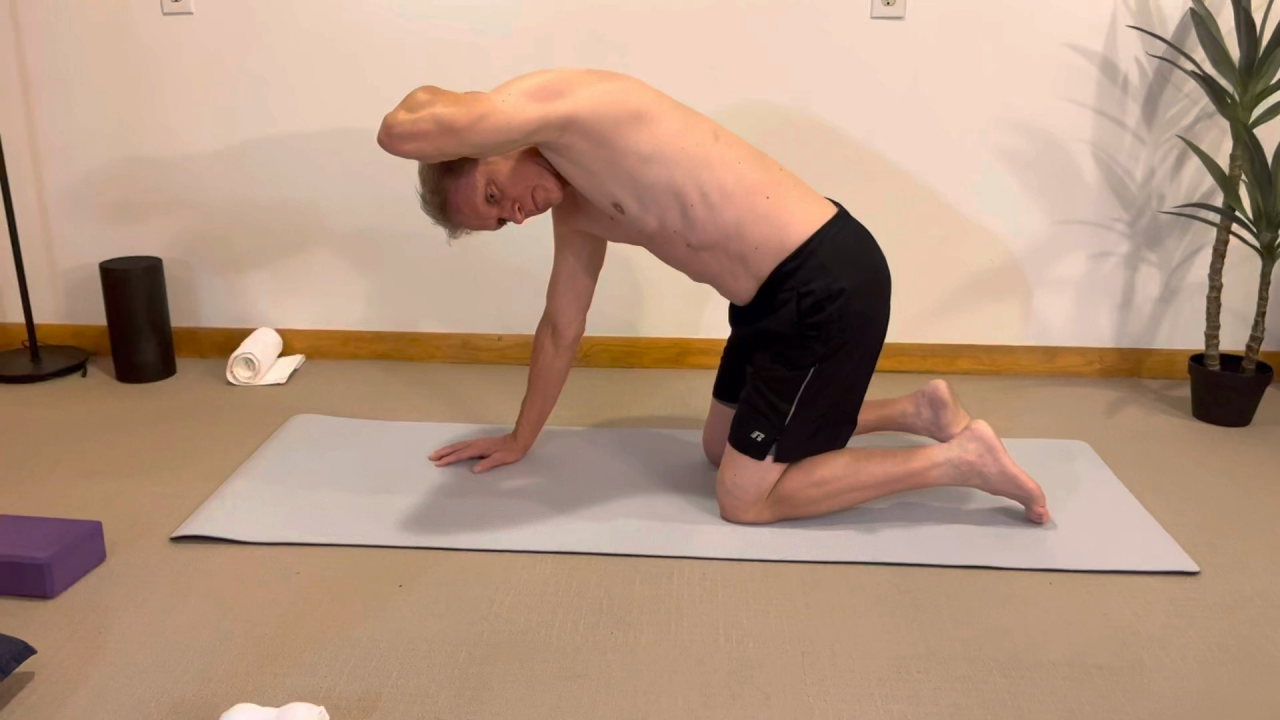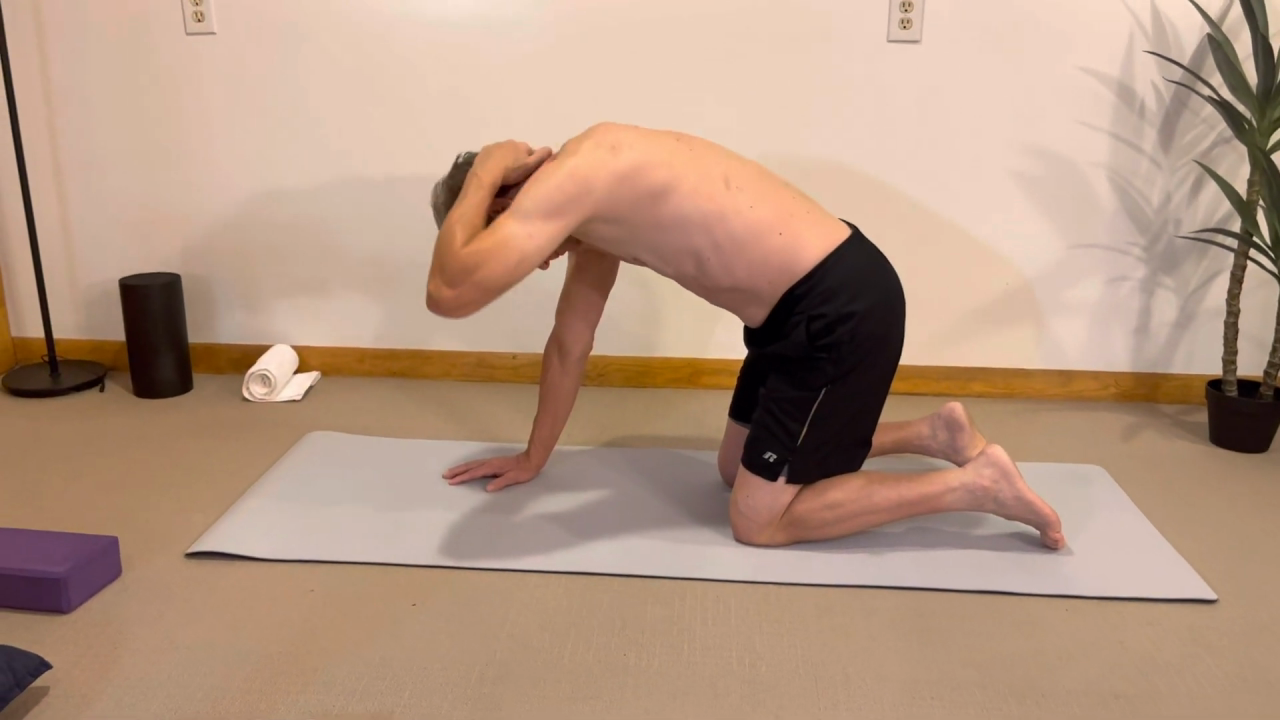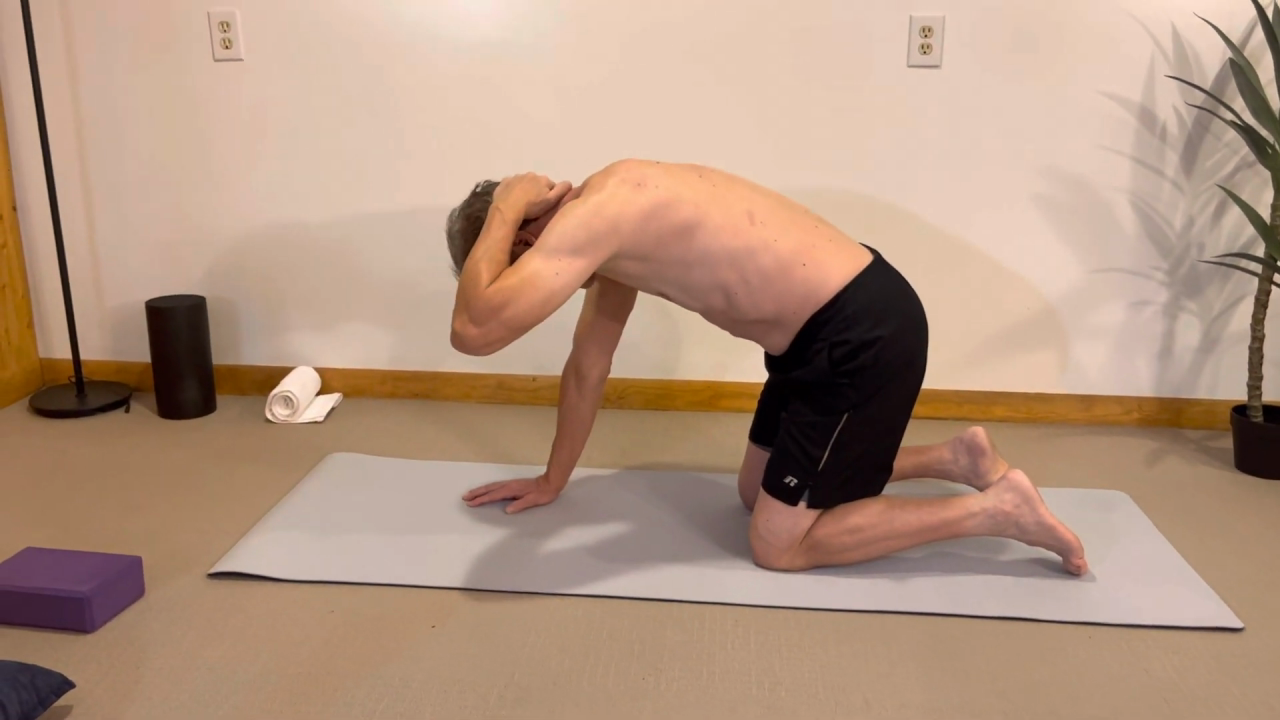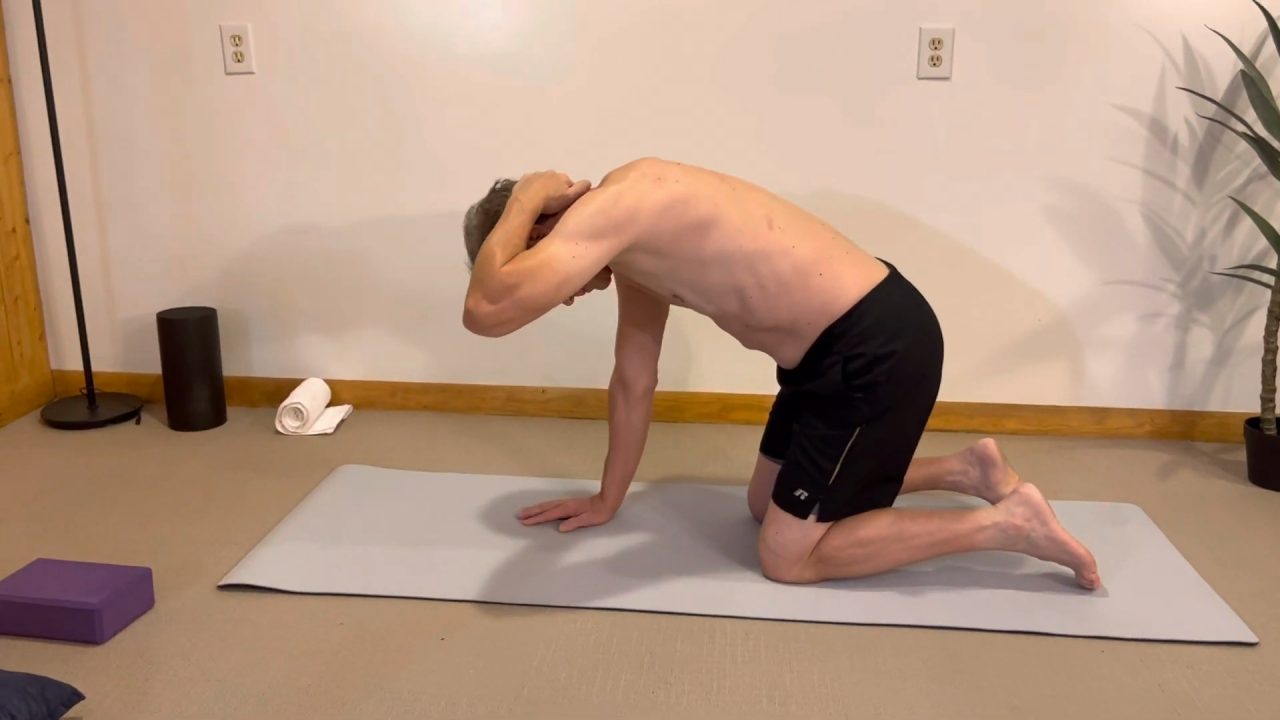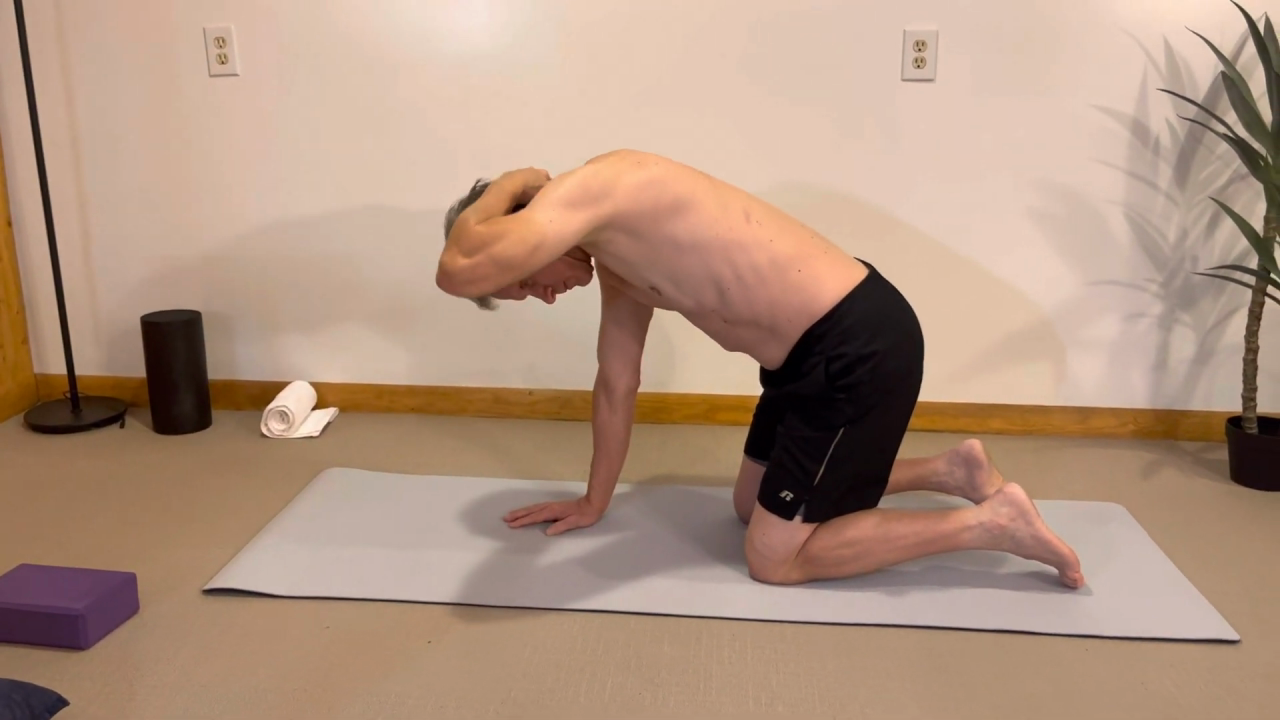
dt=1s
person 1, frame 1
left shoulder: (567, 99)
right shoulder: (576, 207)
left elbow: (402, 132)
right elbow: (561, 328)
left wrist: (453, 101)
right wrist: (520, 439)
left hip: (828, 284)
right hip: (779, 291)
left knee: (745, 498)
right knee: (723, 447)
left ankle: (960, 458)
right ankle: (916, 410)
person 1, frame 2
left shoulder: (573, 175)
right shoulder: (591, 204)
left elbow: (450, 293)
right elbow: (569, 343)
left wrist: (486, 169)
right wrist: (533, 457)
left hip: (841, 307)
right hip: (809, 301)
left knee: (760, 520)
right knee: (737, 467)
left ankle: (977, 485)
right ankle: (934, 434)
person 1, frame 3
left shoulder: (596, 213)
right shoulder: (613, 229)
left elbow: (475, 331)
right elbow: (586, 367)
left wrist: (506, 207)
right wrist: (552, 480)
left hip: (864, 333)
right hip: (833, 323)
left knee: (779, 543)
right knee: (758, 491)
left ankle: (997, 509)
right ankle: (954, 456)
person 1, frame 4
left shoulder: (616, 205)
right shoulder: (629, 238)
left elbow: (486, 312)
right elbow: (633, 379)
left wrist: (524, 201)
right wrist: (607, 500)
left hip: (879, 347)
right hip: (842, 341)
left knee: (787, 555)
right knee: (767, 503)
left ankle: (1008, 522)
right ankle: (963, 468)
person 1, frame 5
left shoulder: (596, 185)
right shoulder: (616, 258)
left elbow: (459, 271)
right elbow: (617, 383)
left wrist: (507, 186)
right wrist: (592, 503)
left hip: (860, 346)
right hip: (819, 345)
left knee: (774, 557)
right knee: (753, 504)
left ankle: (992, 521)
right ankle: (949, 470)
